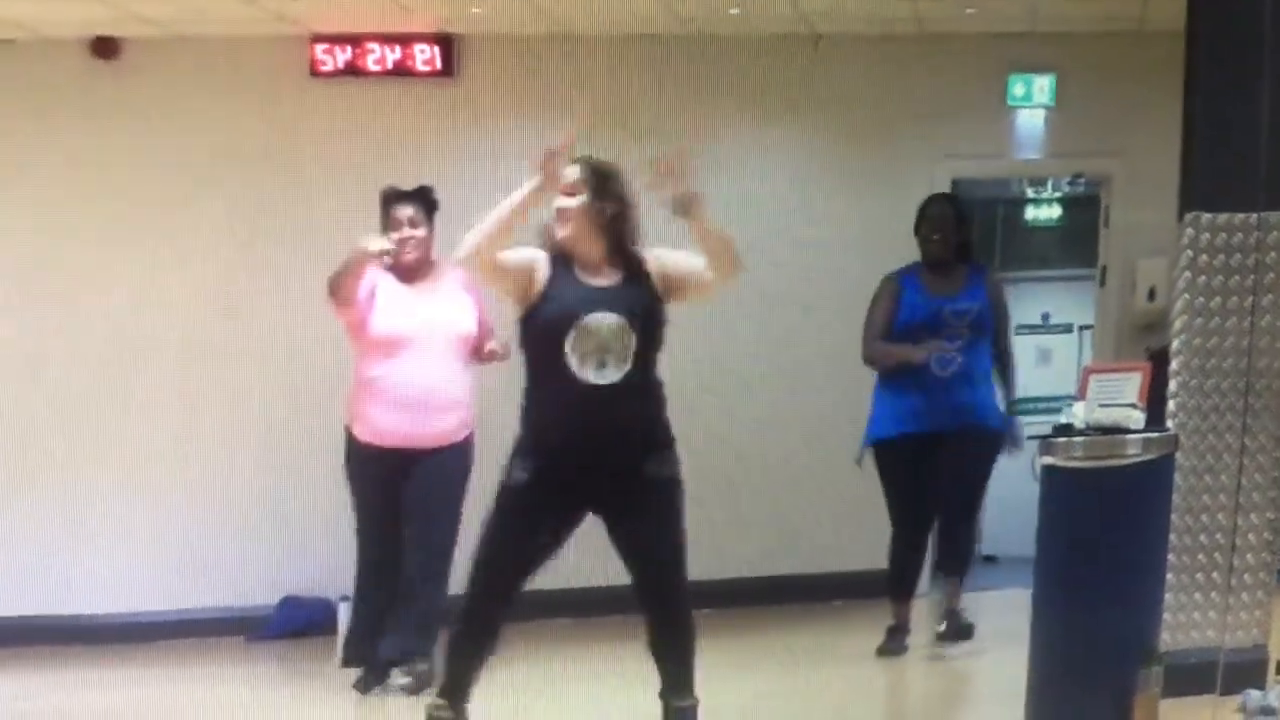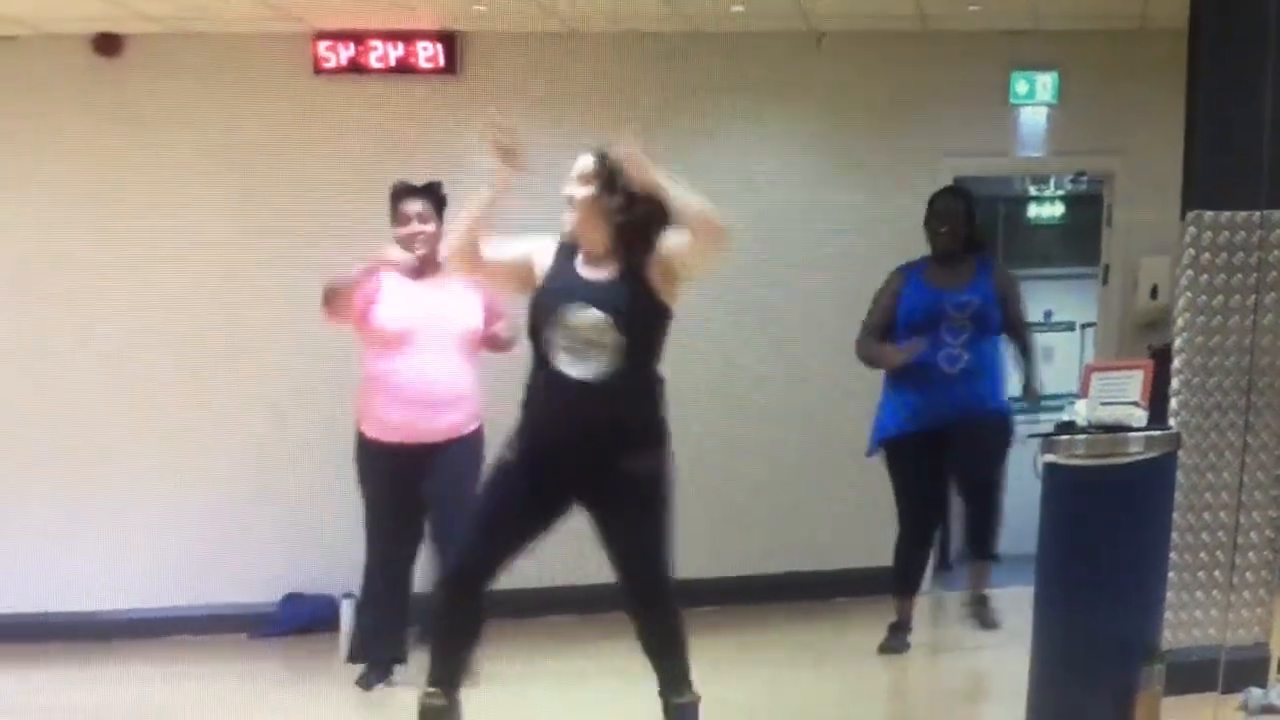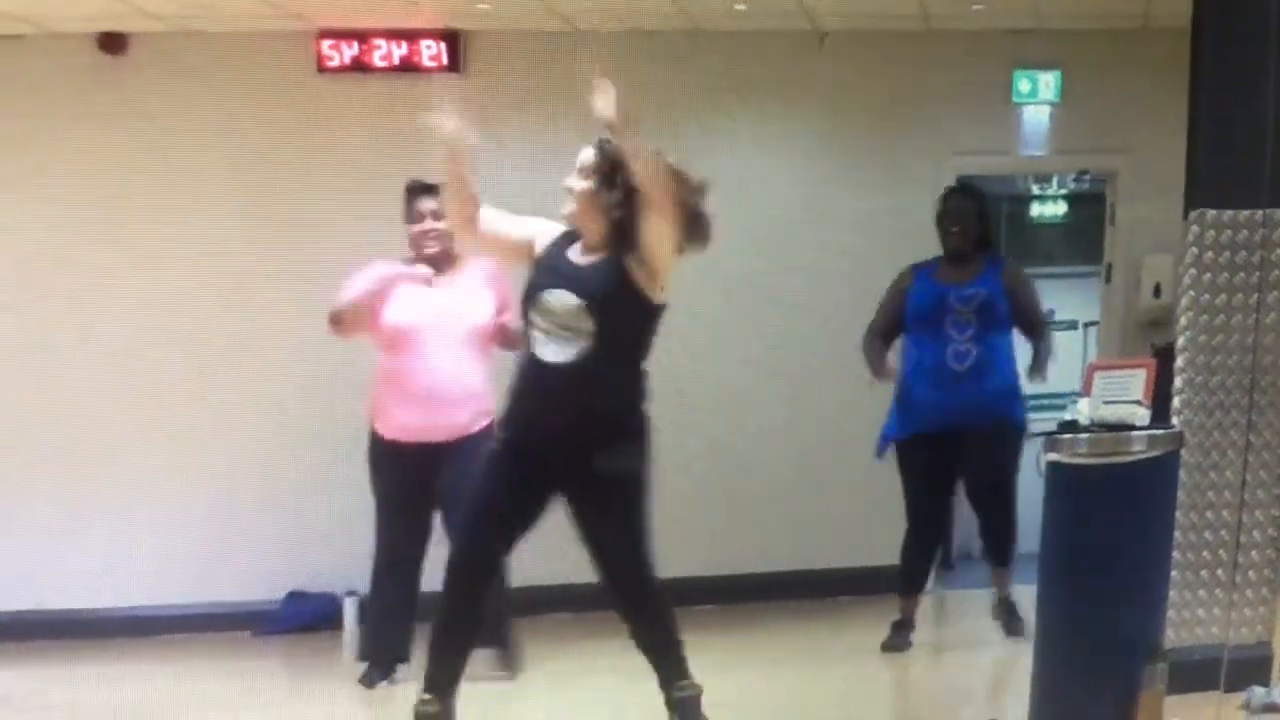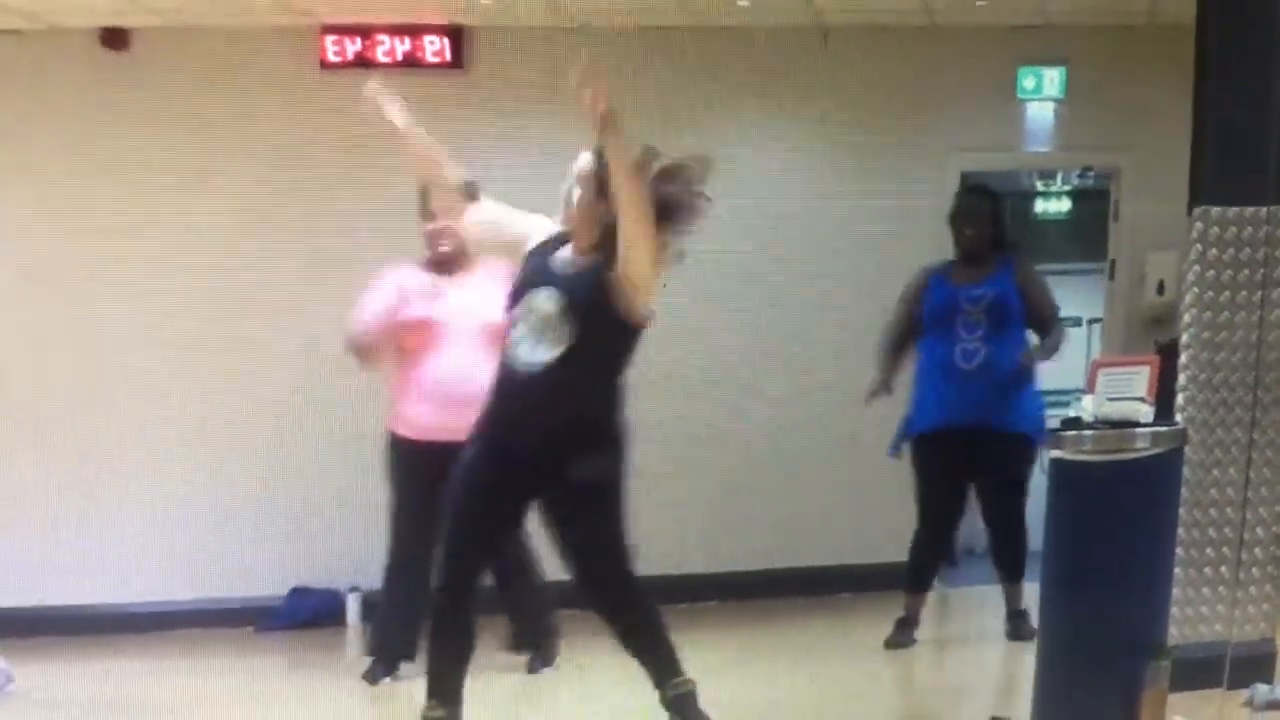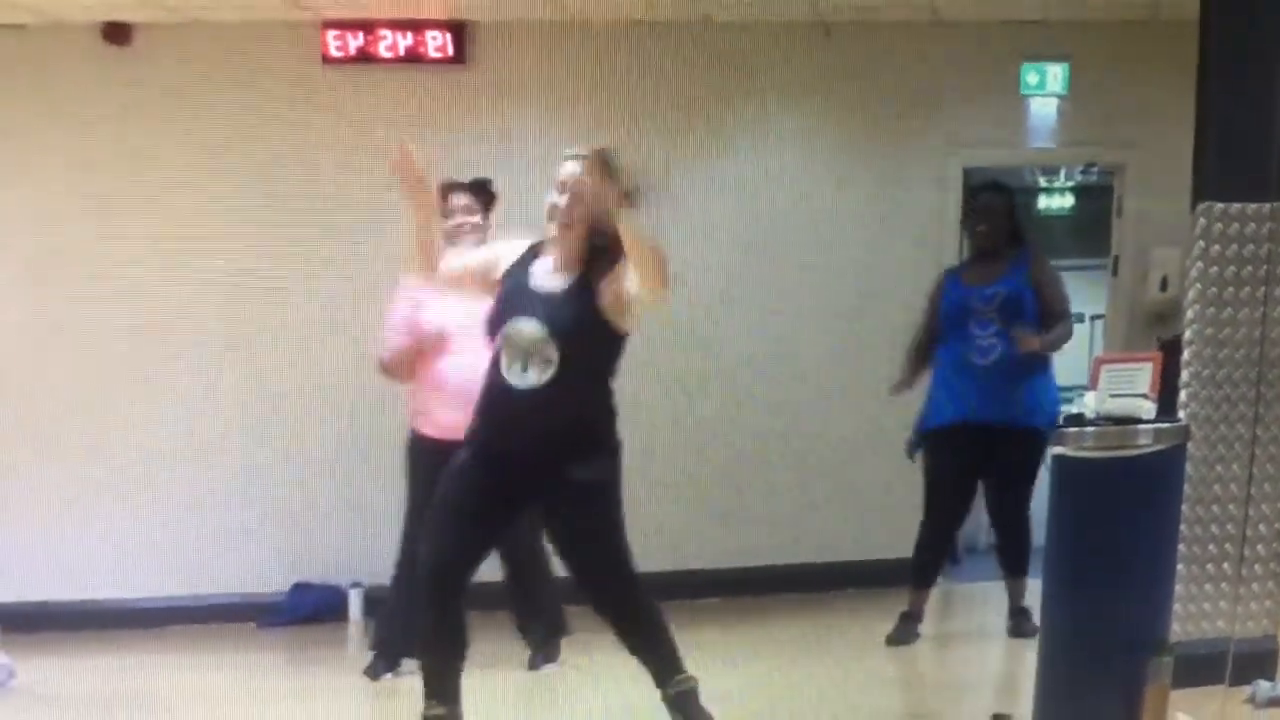
dt=0.1s
person 1, frame 1
left shoulder: (648, 271)
right shoulder: (539, 269)
left elbow: (724, 269)
right elbow: (473, 256)
left wrist: (685, 204)
right wrist: (535, 184)
left hip: (639, 465)
right hip: (547, 465)
left knee: (667, 596)
right knee: (486, 593)
person 1, frame 2
left shoulder: (657, 264)
right shoulder: (549, 258)
left elbow: (713, 237)
right elbow: (460, 258)
left wrist: (653, 178)
right wrist: (500, 183)
left hip: (626, 455)
right hip: (539, 452)
left knee: (649, 590)
right knee: (463, 573)
person 1, frame 3
left shoulder: (645, 255)
right shoulder: (548, 241)
left elbow: (667, 207)
right elbow: (468, 222)
left wrist: (619, 130)
right wrist: (453, 149)
left hip: (604, 450)
right hip: (523, 442)
left knee: (631, 585)
right knee: (466, 571)
person 1, frame 4
left shoulder: (630, 270)
right shoulder: (548, 245)
left elbow: (643, 229)
right elbow: (460, 217)
left wrist: (610, 132)
left hip: (579, 455)
right hip: (500, 446)
left knee: (610, 585)
right knee: (454, 581)
person 1, frame 5
left shoulder: (612, 278)
right shoulder: (517, 258)
left elbow: (659, 282)
right elbow: (438, 271)
left wrist: (615, 213)
left hip: (576, 462)
right hip: (493, 457)
left knee: (614, 590)
right knee: (437, 582)
person 2, frame 1
left shoulder: (461, 283)
right shoulder: (369, 283)
left elbow: (480, 343)
right elbow: (338, 291)
left wrist: (492, 350)
right wrist: (361, 258)
left hip: (446, 444)
right hip: (374, 444)
left knee: (429, 549)
right knee: (377, 551)
left ankle: (415, 652)
right ankle: (376, 658)
person 2, frame 2
left shoulder: (471, 279)
right shoulder: (374, 279)
left elbow: (499, 338)
right elbow: (332, 301)
left wrist: (500, 335)
right wrist: (374, 264)
left hip: (457, 438)
right hip: (385, 440)
left knee: (455, 542)
right knee: (388, 549)
right ankle: (379, 653)
person 2, frame 3
left shoulder: (485, 273)
right shoulder: (384, 277)
left elbow: (511, 336)
right elbow: (339, 321)
left wrist: (511, 330)
right wrist: (391, 279)
left hip: (468, 435)
right hip: (397, 438)
right knee: (397, 548)
left ankle: (497, 640)
right ankle: (384, 653)
person 2, frame 4
left shoulder: (500, 274)
right shoulder: (397, 280)
right elbow: (359, 344)
right wrist: (402, 310)
right hip: (416, 439)
left knee: (501, 540)
right knee: (411, 546)
left ankle: (535, 635)
right ankle: (391, 649)
person 2, frame 5
right shoulder: (419, 283)
right elbow: (393, 365)
right wrist: (416, 345)
right hip: (436, 437)
left knee: (520, 537)
right knee: (421, 542)
left ankle: (545, 633)
right ankle: (394, 645)
person 3, frame 1
left shoulder: (985, 285)
right shoulder: (897, 284)
left elbow: (1001, 350)
right elbow: (871, 349)
left wrist: (1008, 410)
right wrist: (907, 352)
left hip: (970, 419)
right hip: (904, 422)
left knee: (959, 508)
right knee: (910, 524)
left ankle: (950, 613)
right ankle: (898, 625)
person 3, frame 2
left shoulder: (993, 276)
right shoulder: (904, 279)
left elbow: (1019, 333)
right elbow: (867, 340)
left wrist: (1029, 375)
right wrist: (890, 354)
left hip: (979, 412)
right hip: (913, 418)
left knee: (983, 491)
right knee: (917, 520)
left ankle: (978, 594)
right ankle: (901, 622)
person 3, frame 3
left shoulder: (1004, 273)
right shoulder: (915, 278)
left elbow: (1037, 326)
right elbow: (874, 336)
left wrist: (1040, 356)
right wrist: (880, 365)
left hip: (991, 413)
right hip: (924, 417)
left knee: (996, 498)
right knee: (925, 520)
left ankle: (1005, 599)
right ankle: (905, 620)
person 3, frame 4
left shoulder: (1018, 272)
right shoulder: (931, 281)
left elbow: (1053, 328)
right elbow: (899, 337)
left wrist: (1041, 351)
right wrist: (886, 376)
left hip: (1007, 417)
right hip: (940, 418)
left knee: (1005, 513)
right knee: (935, 518)
left ankle: (1016, 609)
right ankle: (909, 618)
person 3, frame 5
left shoulder: (1033, 268)
right shoulder: (949, 281)
left elbow: (1063, 324)
right elbow: (925, 343)
left wrist: (1042, 343)
right wrist: (911, 374)
left hip: (1020, 413)
right hip: (954, 415)
left knee: (1010, 511)
right knee: (941, 513)
left ankle: (1018, 607)
right ankle: (912, 613)
